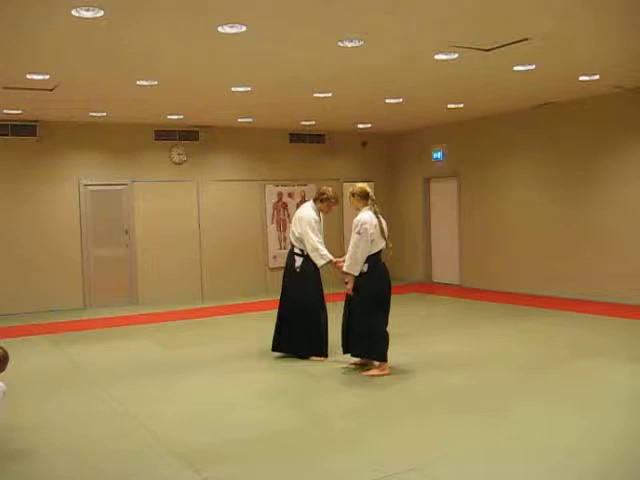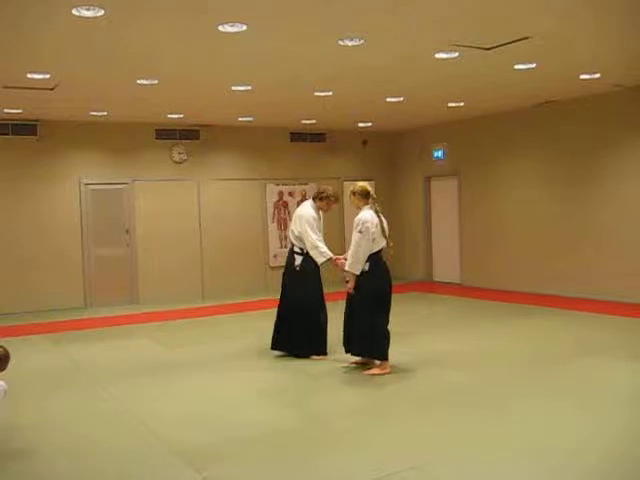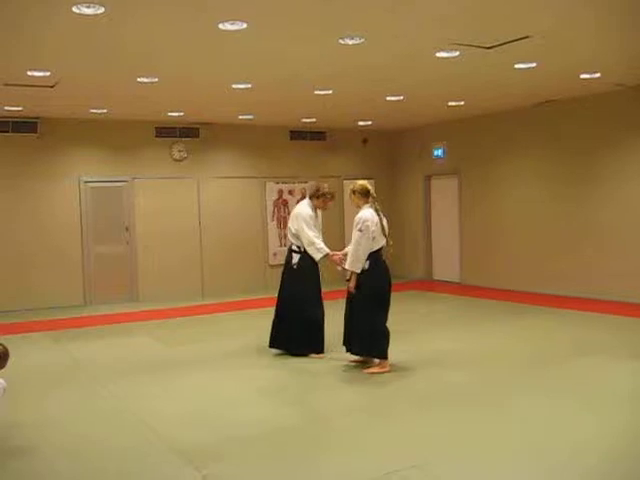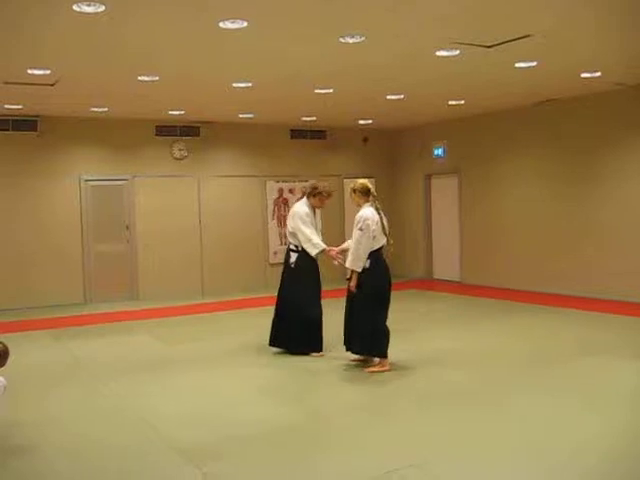
dt=0.1s
person 1, frame 1
left shoulder: (362, 219)
right shoulder: (376, 217)
left elbow: (358, 251)
left wrist: (351, 279)
right wrist: (345, 260)
left hip: (369, 274)
right hip: (378, 270)
left knee: (372, 318)
right knee: (362, 315)
left ankle: (382, 365)
right ankle: (368, 357)
person 1, frame 2
left shoulder: (363, 218)
right shoulder: (377, 216)
left elbow: (360, 250)
left wrist: (352, 278)
right wrist: (346, 257)
left hip: (370, 273)
right hip: (377, 269)
left knee: (373, 317)
right knee: (363, 314)
left ankle: (383, 363)
right ankle: (369, 356)
person 1, frame 3
left shoulder: (363, 217)
right shoulder: (376, 214)
left elbow: (360, 249)
left wrist: (353, 277)
right wrist: (343, 253)
left hip: (370, 271)
right hip: (377, 268)
left knee: (372, 315)
right knee: (363, 313)
left ankle: (383, 362)
right ankle: (368, 355)
person 1, frame 4
left shoulder: (364, 215)
right shoulder: (376, 213)
left elbow: (361, 248)
left wrist: (354, 276)
right wrist: (340, 248)
left hip: (370, 270)
right hip: (376, 267)
left knee: (373, 314)
right knee: (363, 312)
left ankle: (383, 361)
right ankle: (368, 354)
person 2, frame 1
left shoulder: (313, 211)
right shoulder: (308, 215)
right elbow: (314, 244)
left wrist: (331, 260)
right wrist: (333, 262)
left hip: (301, 261)
right hip: (302, 263)
left knee: (297, 304)
right knee: (310, 306)
left ankle: (293, 345)
right ankle: (309, 349)
person 2, frame 2
left shoulder: (313, 210)
right shoulder: (307, 214)
right elbow: (314, 242)
left wrist: (331, 257)
right wrist: (333, 259)
left hip: (302, 259)
right hip: (302, 261)
left knee: (296, 303)
right knee: (310, 305)
left ankle: (293, 344)
right ankle: (309, 348)
person 2, frame 3
left shoulder: (313, 210)
right shoulder: (303, 212)
right elbow: (311, 240)
left wrist: (330, 253)
right wrist: (330, 255)
left hip: (305, 258)
right hip: (299, 260)
left knee: (302, 301)
right knee: (307, 303)
left ankle: (289, 342)
right ankle: (308, 346)
person 2, frame 4
left shoulder: (312, 209)
right shoulder: (300, 211)
right elbow: (308, 237)
left wrist: (327, 249)
right wrist: (327, 251)
left hip: (305, 257)
right hip: (298, 258)
left knee: (303, 300)
right knee: (304, 302)
left ankle: (290, 341)
right ankle: (307, 345)
